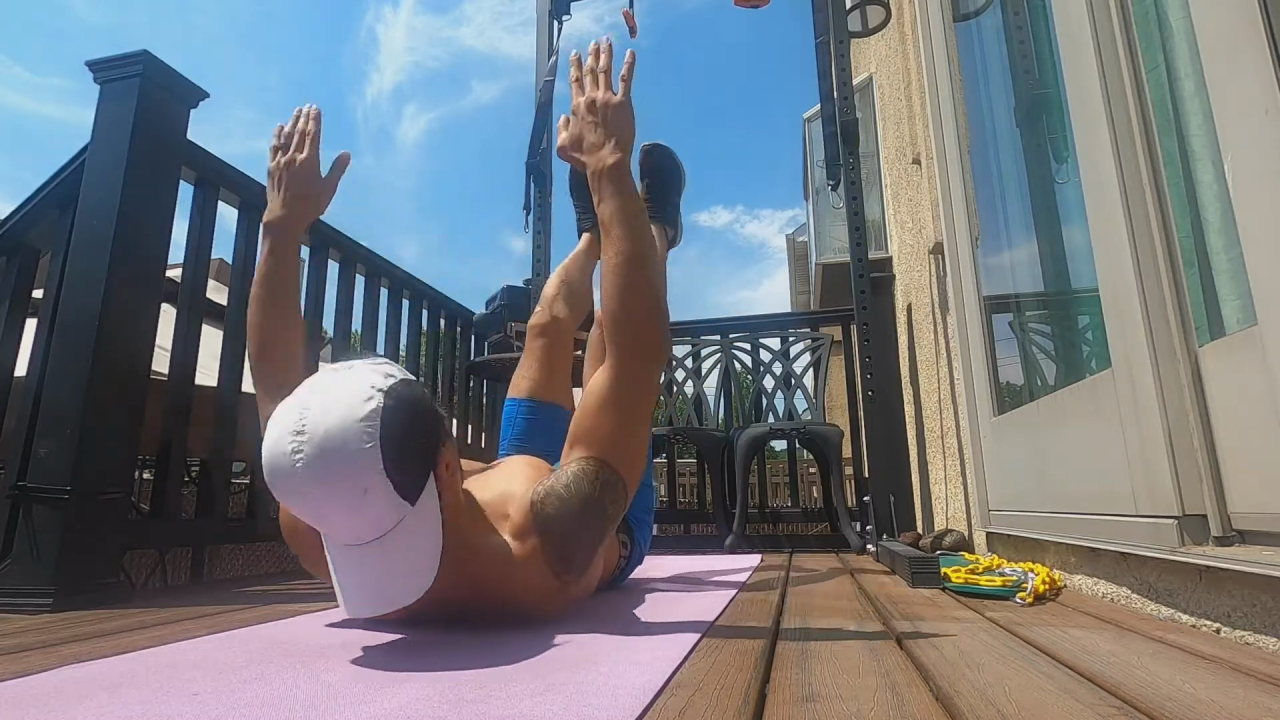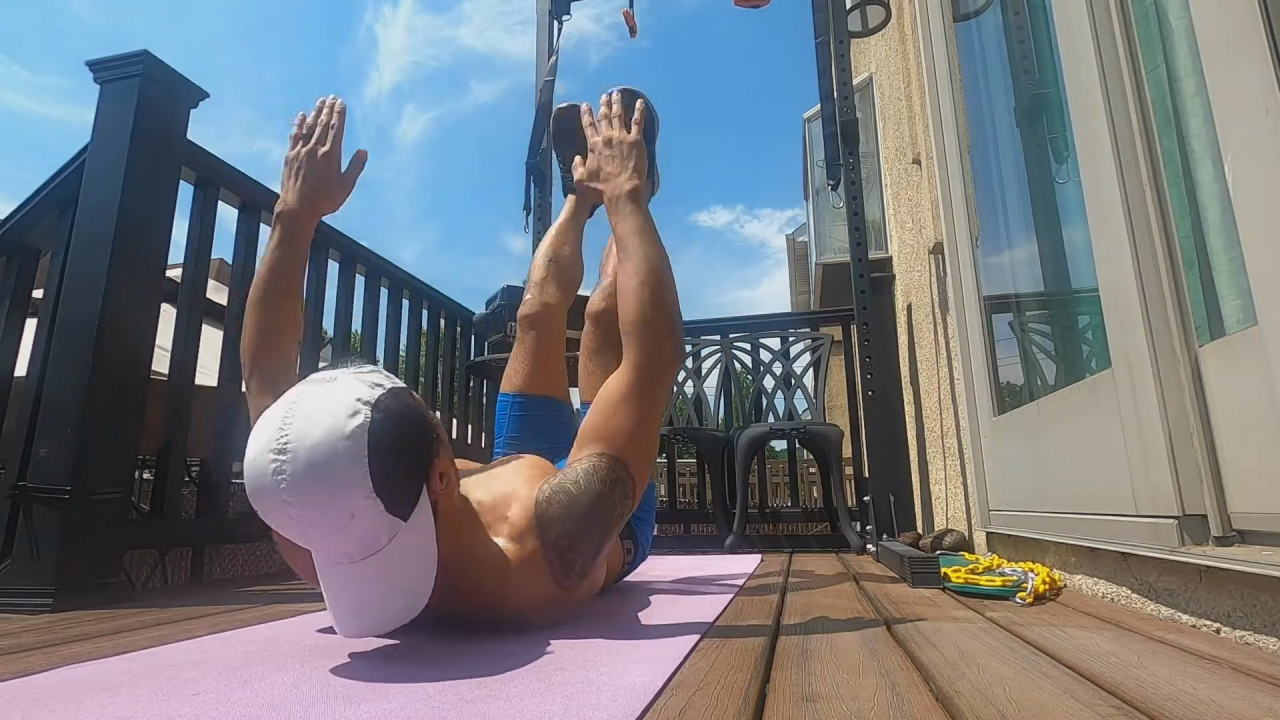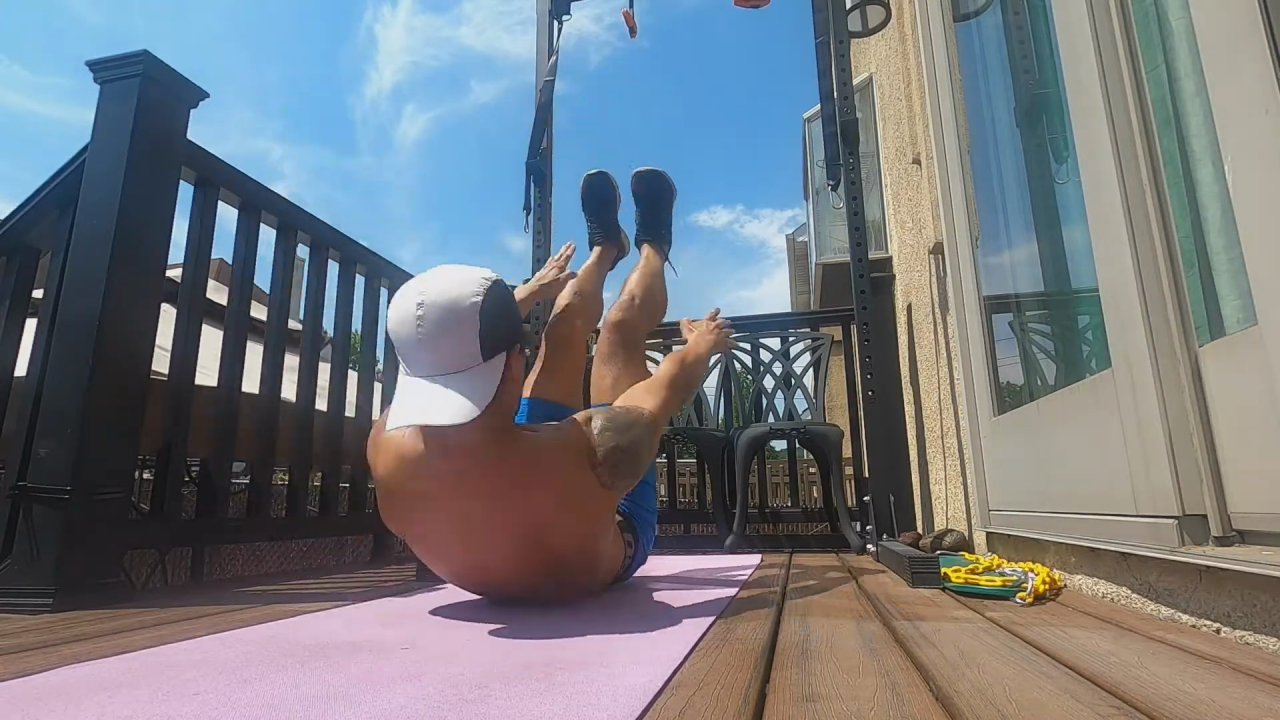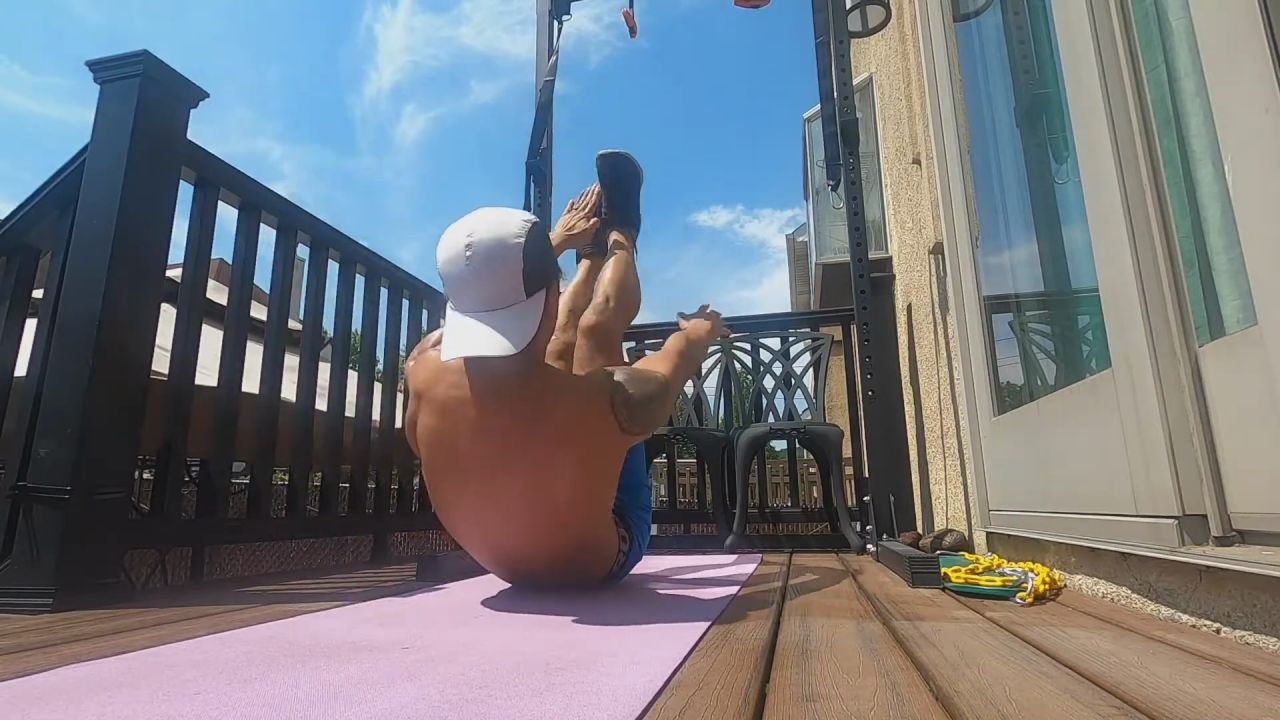
dt=0.3s
person 1, frame 1
left shoulder: (314, 531)
right shoulder: (548, 546)
left elbow: (271, 365)
right elbow: (643, 353)
left wrist: (282, 222)
right wrist: (609, 165)
right hip: (608, 539)
left knee: (548, 322)
right knee: (612, 331)
left ankle: (594, 239)
right ankle: (656, 232)
person 1, frame 2
left shoulder: (308, 542)
right shoulder: (553, 550)
left elbow: (264, 370)
right elbow: (652, 355)
left wrist: (292, 219)
right wrist: (631, 199)
left hip: (507, 504)
right hip: (604, 548)
left knee: (538, 311)
right knee: (606, 312)
left ankle: (582, 197)
right ankle: (620, 195)
person 1, frame 3
left shoulder: (387, 446)
right shoulder: (592, 452)
left elbow: (434, 351)
right elbow: (671, 385)
left wrist: (525, 293)
right wrist: (700, 346)
right hip: (614, 545)
left knee: (562, 337)
right knee: (622, 328)
left ankle: (605, 248)
right ankle: (653, 250)
person 1, frame 4
left shoulder: (428, 366)
right shoulder: (607, 399)
left elbow: (486, 292)
right elbow: (677, 354)
left wrist: (552, 243)
right wrist: (702, 332)
right hip: (599, 563)
left knee: (567, 340)
right knee: (594, 328)
left ankle: (595, 256)
right ankle: (618, 241)
